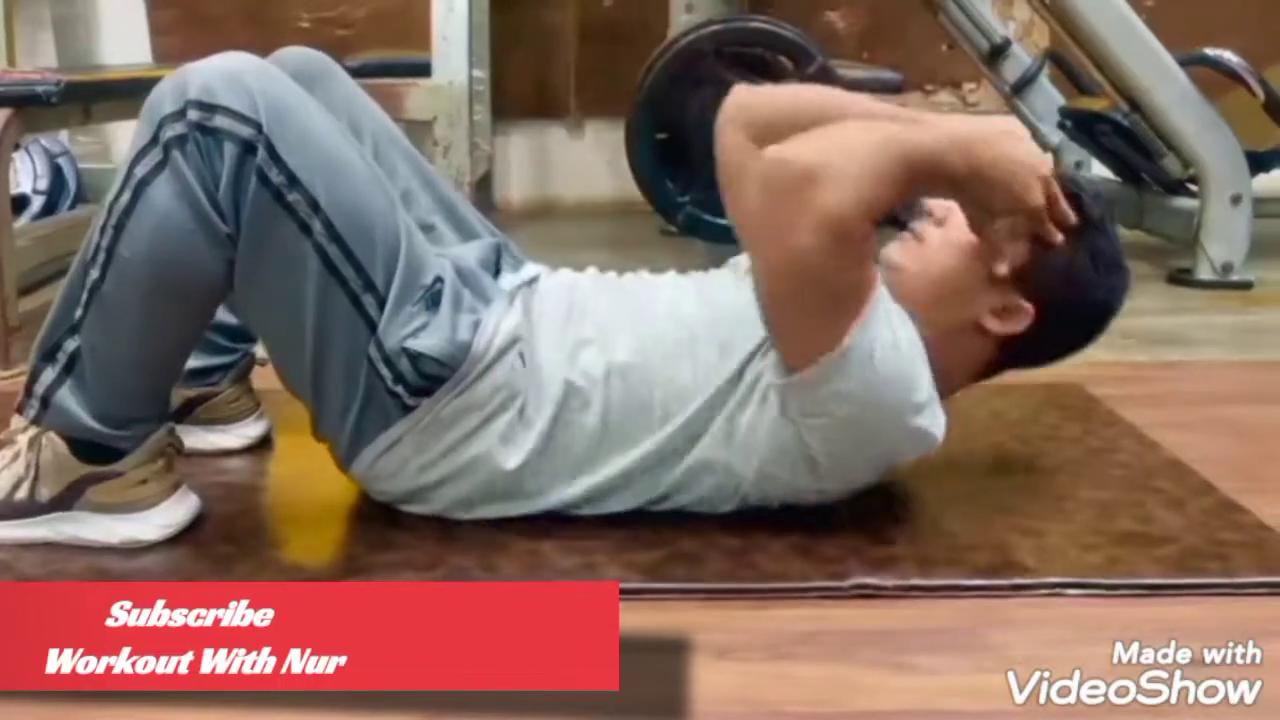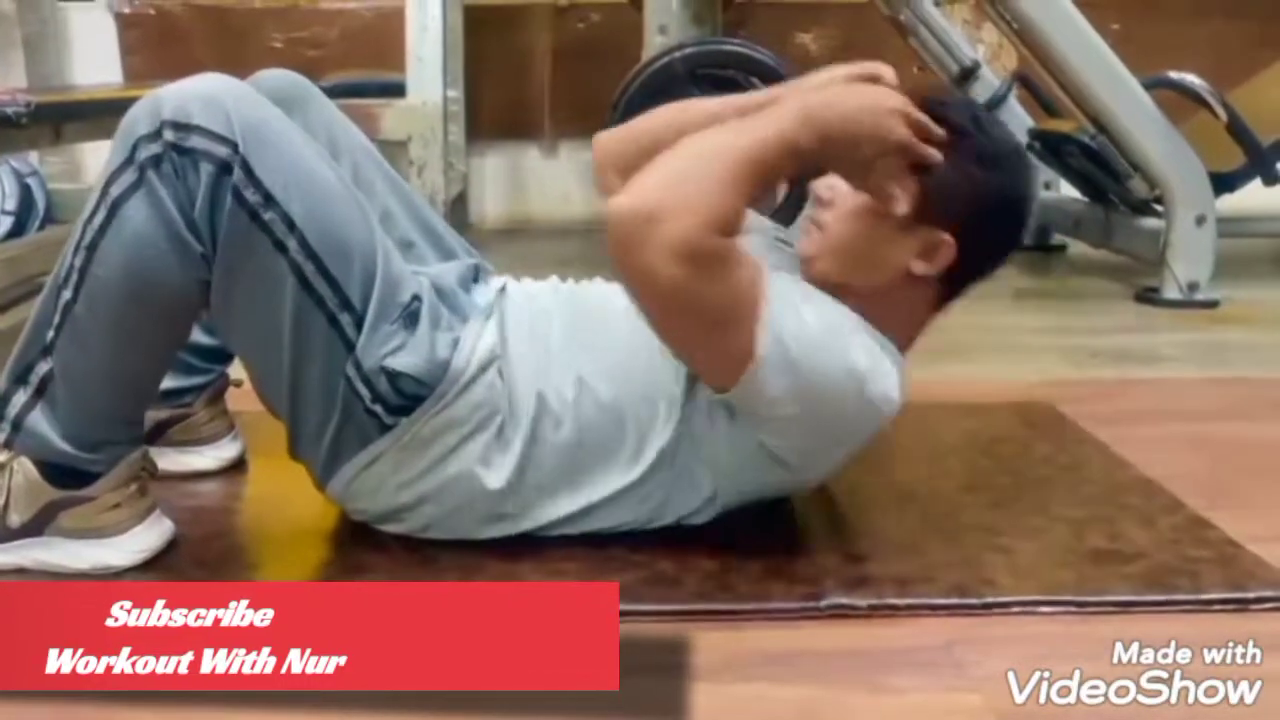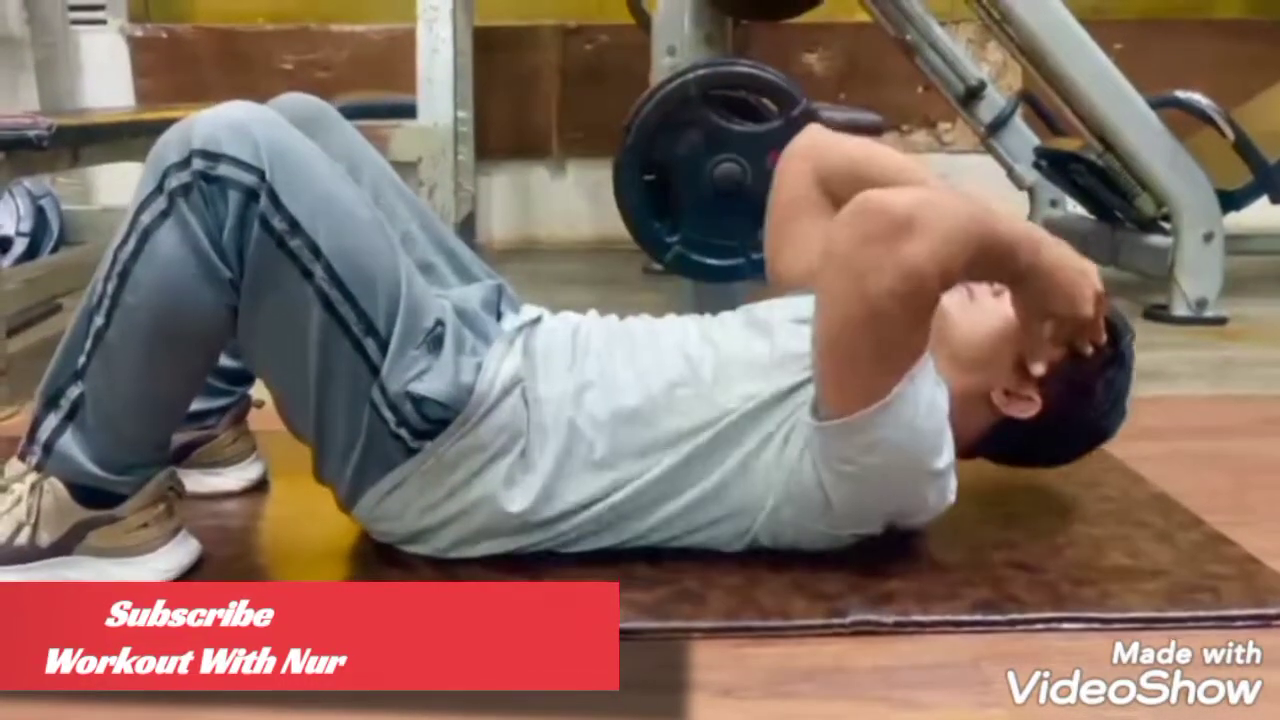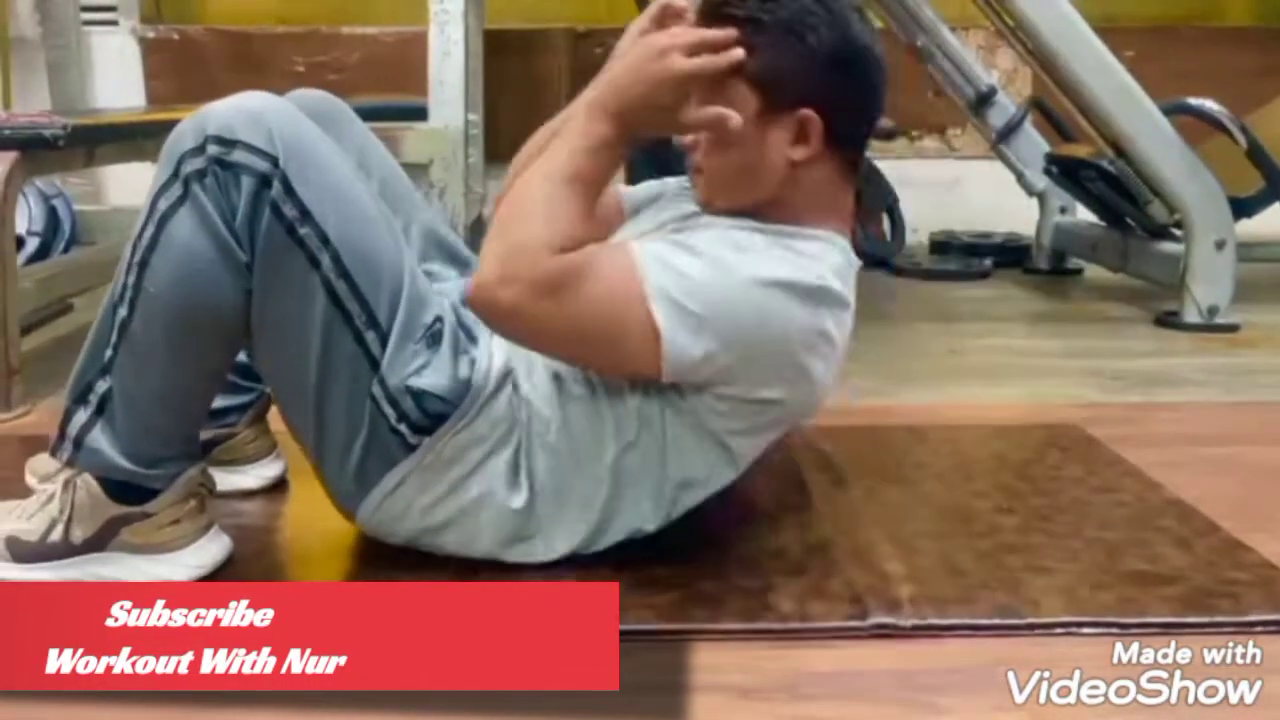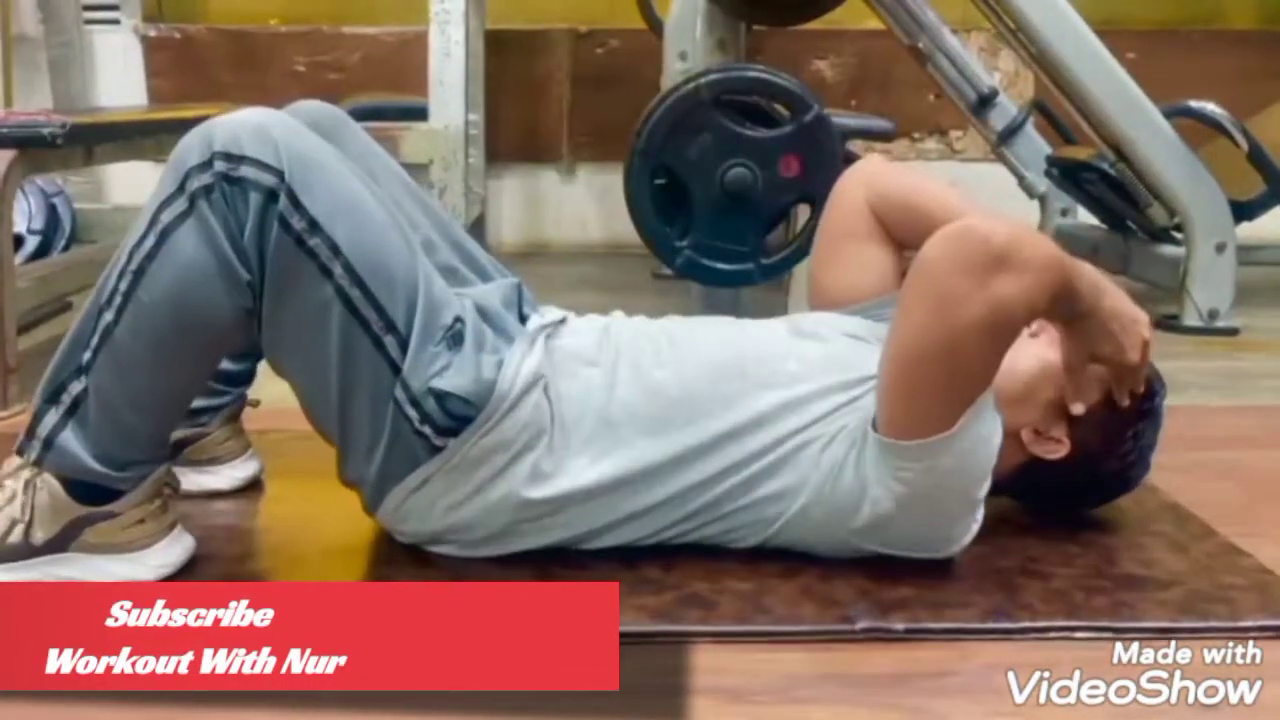
dt=1s
person 1, frame 1
left shoulder: (880, 402)
right shoulder: (869, 305)
left elbow: (800, 181)
right elbow: (747, 114)
left wrist: (964, 153)
right wrist: (950, 146)
left hip: (441, 401)
right hip: (500, 308)
left knee: (218, 109)
right knee: (291, 77)
right ankle: (200, 379)
person 1, frame 2
left shoulder: (841, 373)
right shoulder: (814, 287)
left elbow: (643, 232)
right elbow: (620, 162)
left wrist: (793, 121)
right wrist: (800, 106)
left hip: (420, 421)
right hip: (480, 328)
left knee: (193, 126)
right knee: (270, 95)
right ankle: (175, 397)
person 1, frame 3
left shoulder: (890, 460)
right shoulder: (859, 354)
left elbow: (896, 231)
right elbow: (811, 161)
left wrist: (1030, 258)
right wrist: (999, 233)
left hip: (448, 442)
right hip: (502, 351)
left knee: (219, 160)
right knee: (291, 125)
right ankle: (195, 422)
person 1, frame 4
left shoulder: (775, 295)
right shoulder: (747, 218)
left elbow: (513, 283)
right elbow: (532, 217)
left wrist: (615, 105)
right wrist: (619, 94)
left hip: (444, 456)
right hip: (475, 378)
left knee: (235, 148)
right knee: (301, 123)
left ankle: (128, 498)
right ankle: (213, 422)
person 1, frame 5
left shoulder: (924, 483)
right shoulder: (894, 357)
left elbow: (986, 261)
right elbow: (865, 189)
left wrist: (1084, 291)
right wrist: (1076, 289)
left hip: (469, 442)
right hip: (520, 357)
left knee: (240, 167)
right knee: (305, 134)
right ankle: (183, 419)
